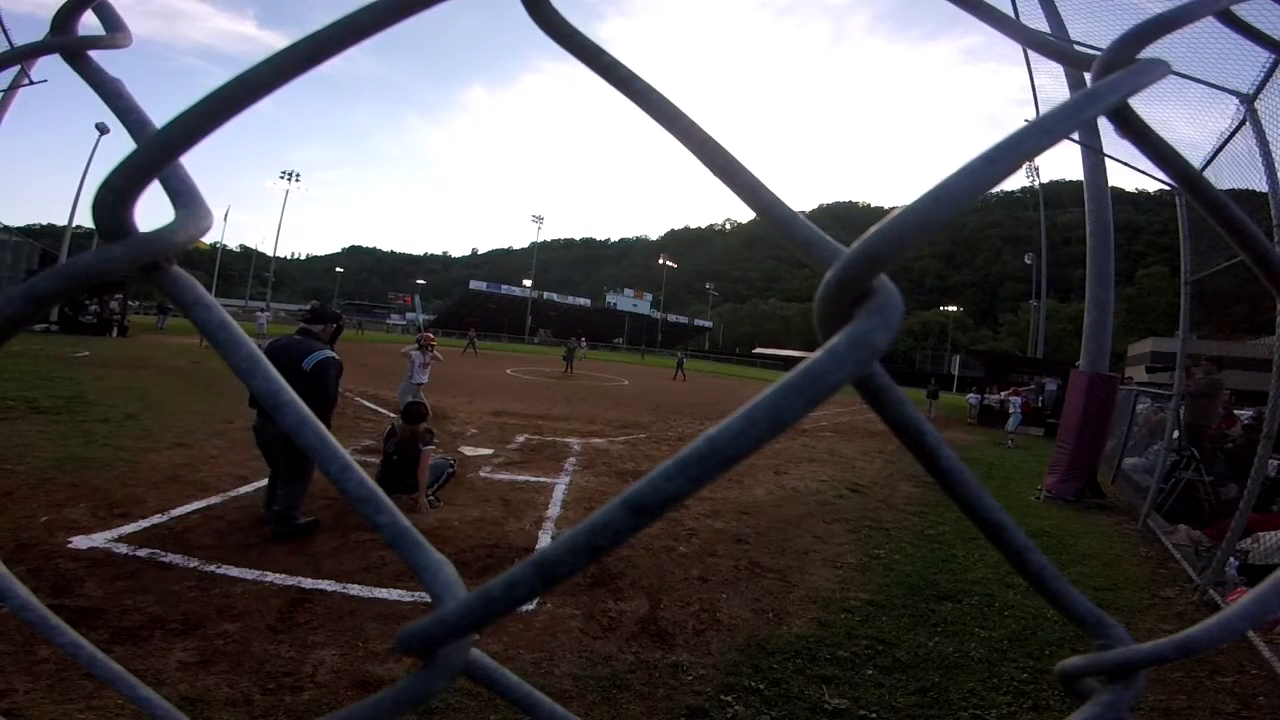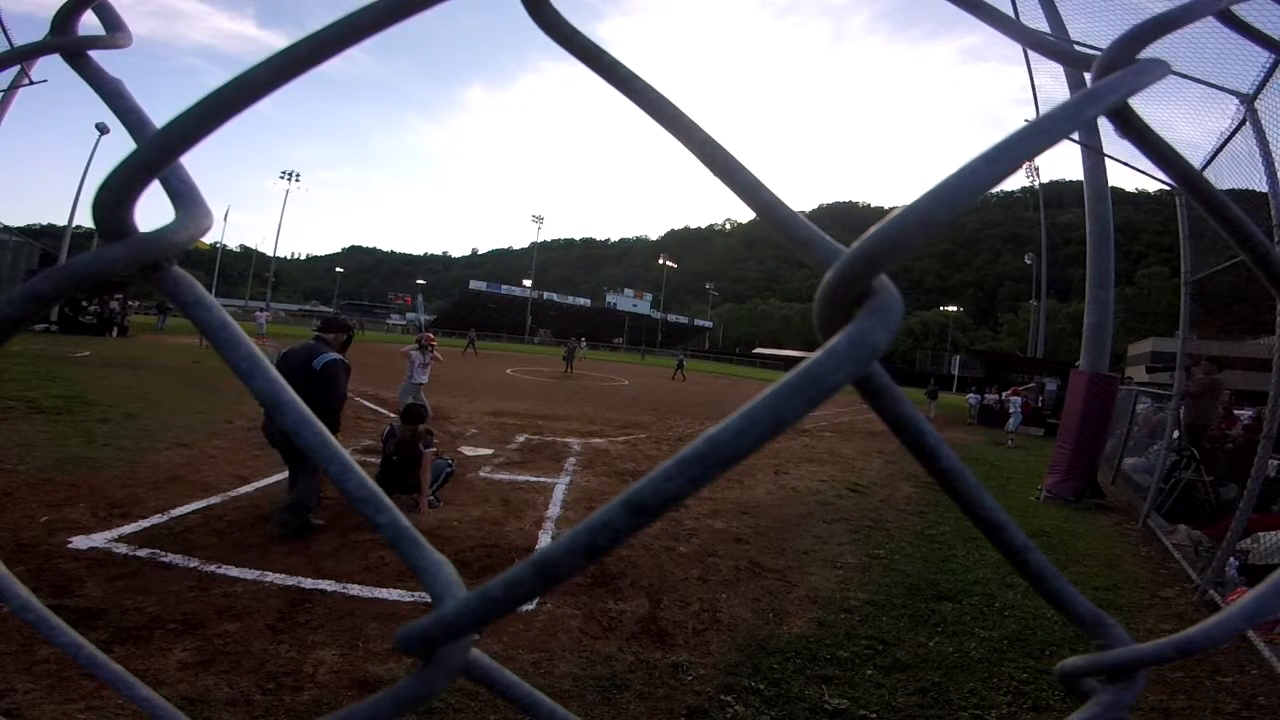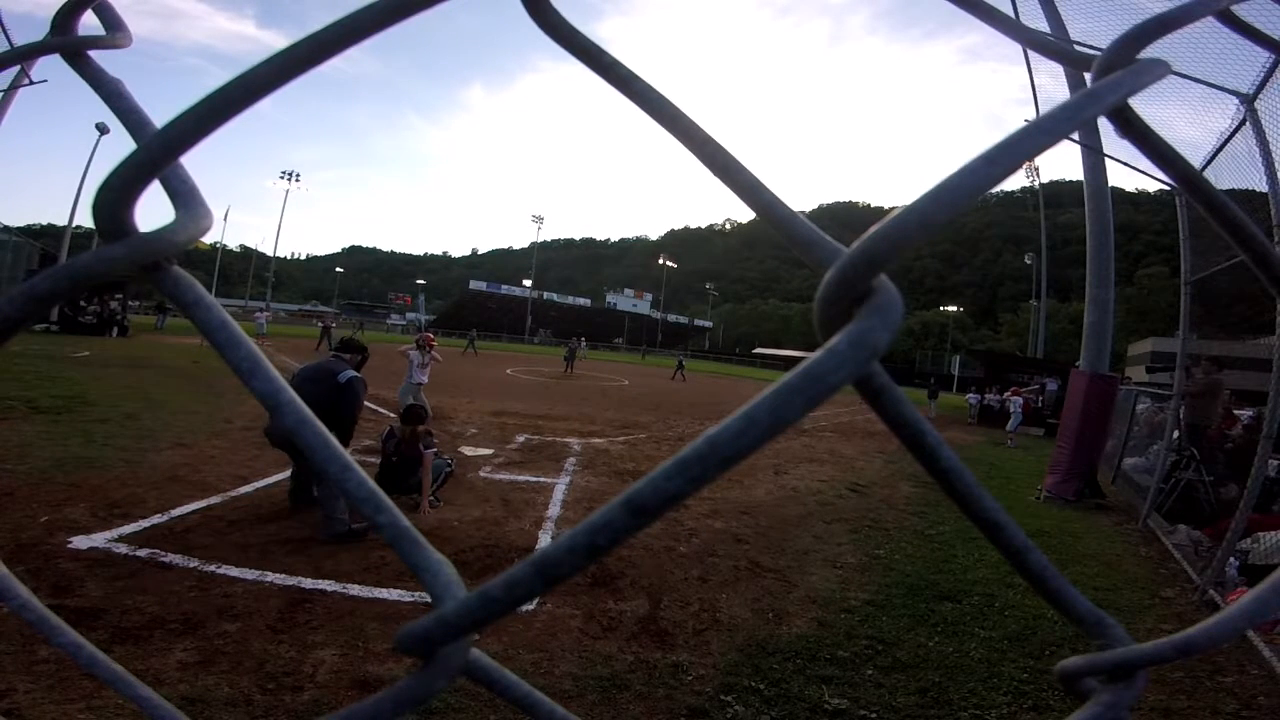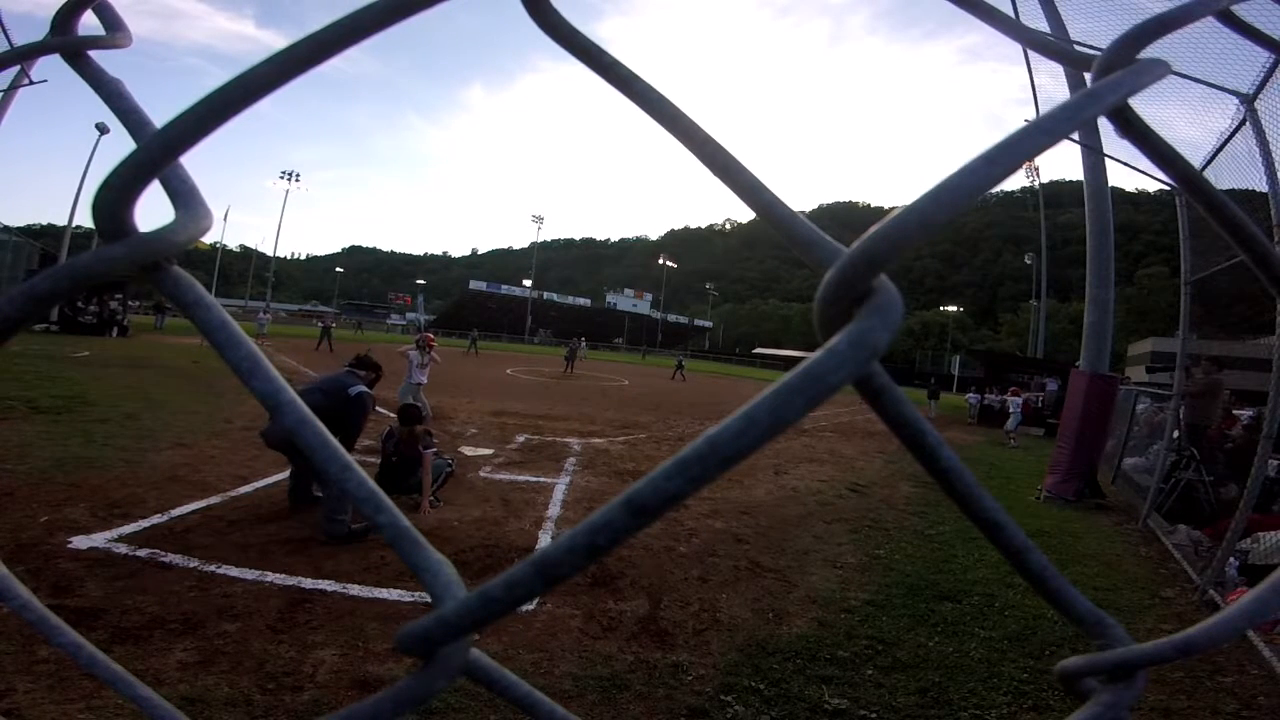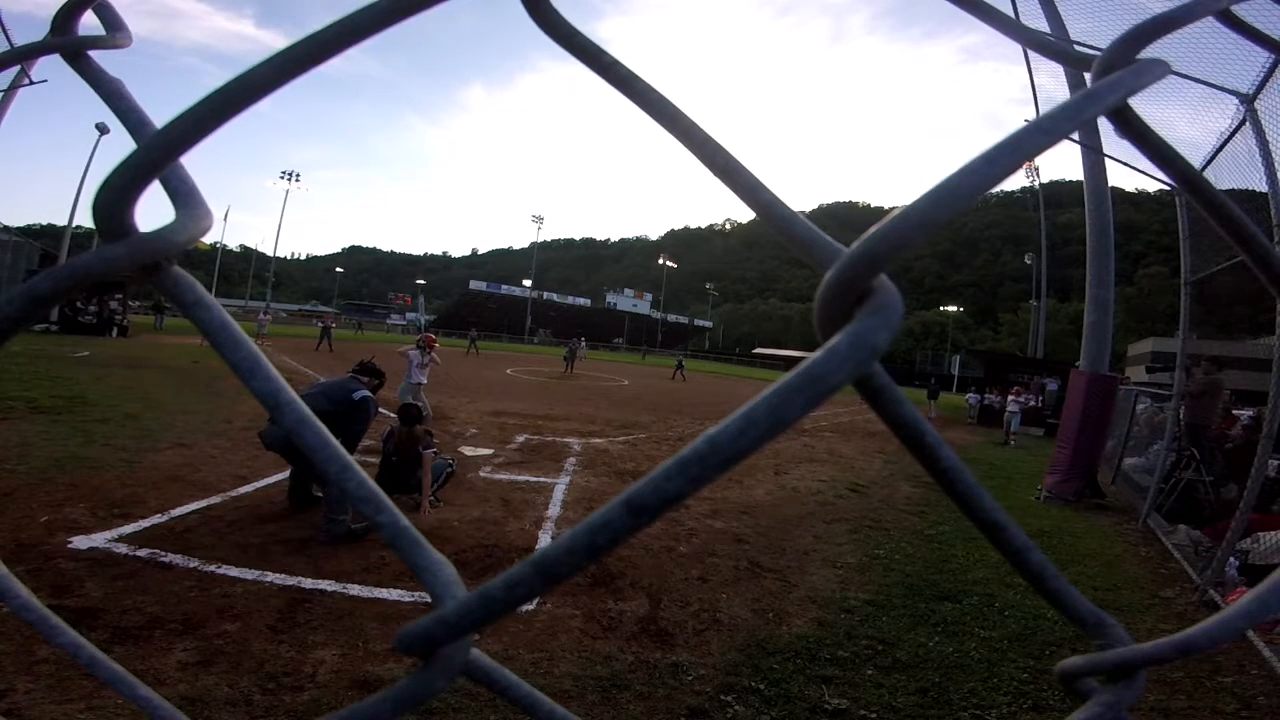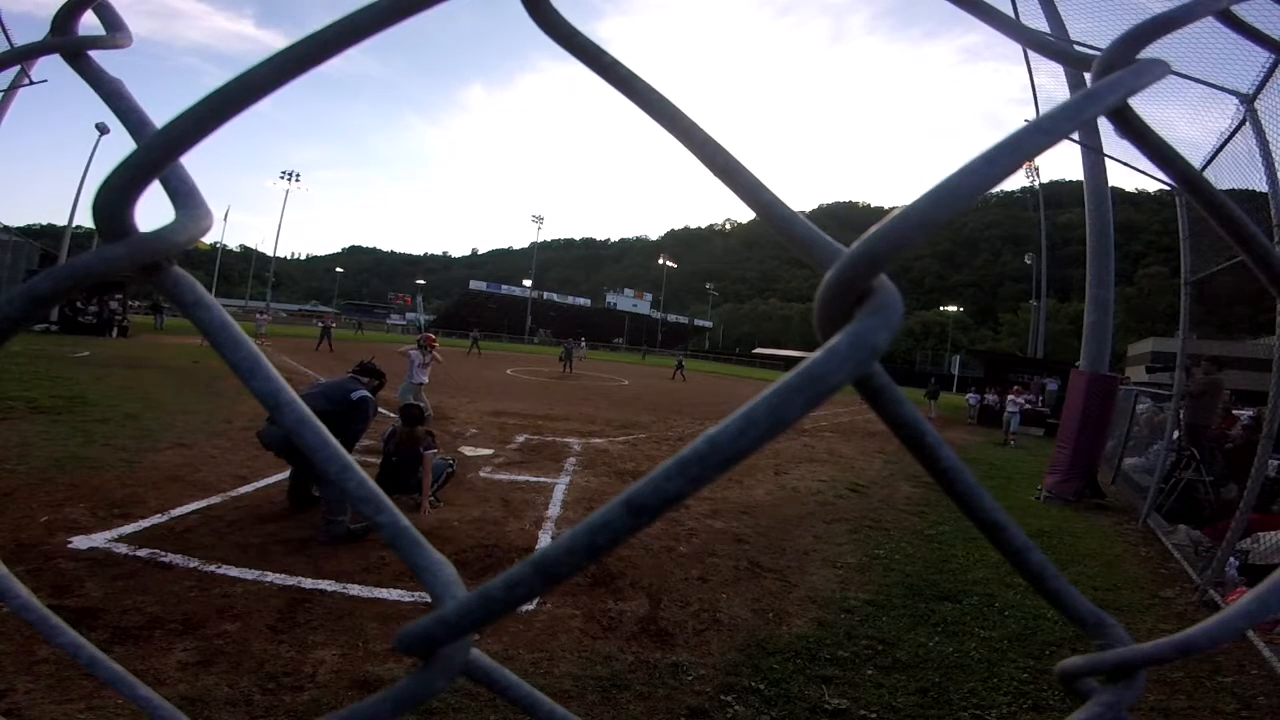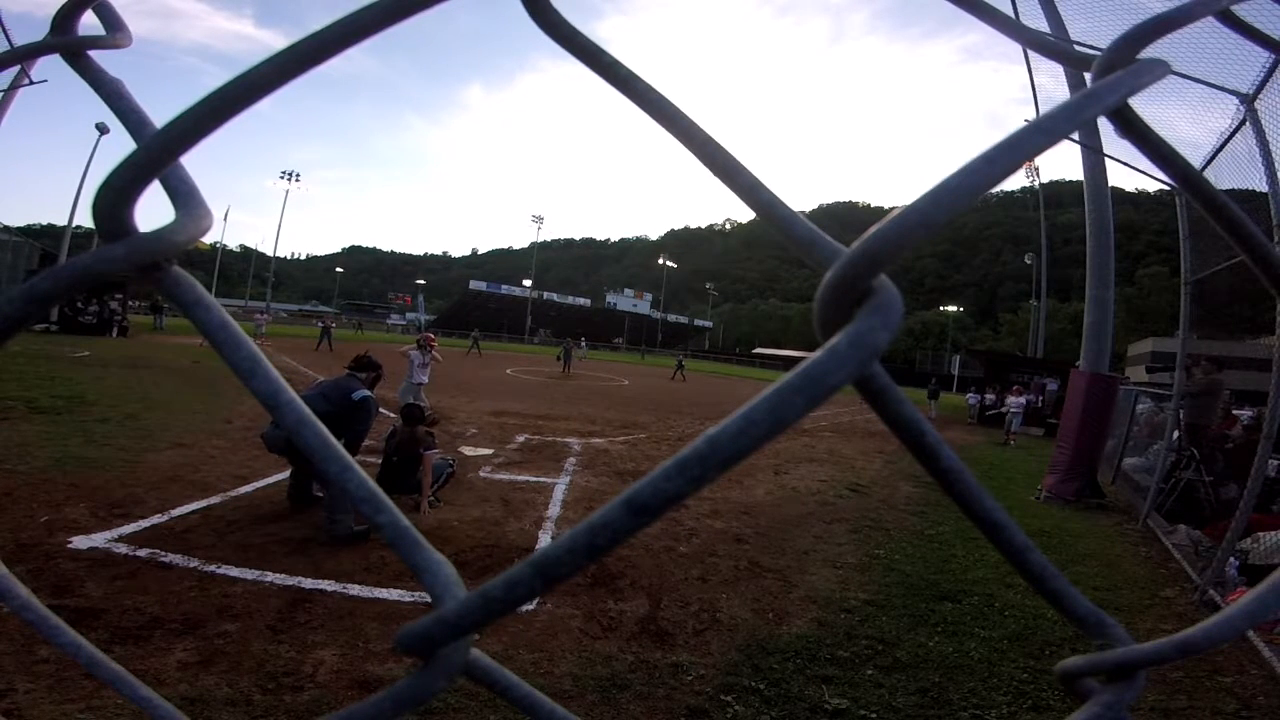
dt=0.4s
person 1, frame 1
left shoulder: (273, 345)
right shoulder: (324, 358)
right elbow: (325, 401)
left hip: (265, 423)
left knee: (278, 470)
right knee: (296, 476)
left ankle: (273, 509)
right ankle: (285, 522)
person 1, frame 2
left shoulder: (290, 352)
right shoulder: (333, 361)
right elbow: (333, 401)
right wrist: (332, 430)
left hip: (273, 421)
left knee: (299, 465)
right knee: (312, 469)
left ankle: (298, 501)
right ankle: (293, 518)
person 1, frame 3
left shoulder: (308, 368)
right shoulder: (352, 378)
right elbow: (349, 416)
right wrist: (342, 442)
left hip: (277, 425)
left knee: (306, 459)
left ankle: (301, 496)
right ankle: (338, 527)
person 1, frame 4
left shoulder: (325, 379)
right shoulder: (362, 394)
right elbow: (351, 432)
left hip: (275, 428)
left knee: (306, 459)
left ankle: (300, 497)
right ankle: (338, 528)
person 1, frame 5
left shoulder: (328, 384)
right shoulder: (365, 399)
right elbow: (351, 439)
left hip: (273, 430)
left knee: (306, 459)
left ankle: (300, 498)
right ankle: (338, 530)
person 1, frame 6
left shoulder: (328, 384)
right shoulder: (364, 400)
right elbow: (349, 439)
left hip: (271, 429)
left knee: (308, 458)
left ankle: (300, 497)
right ankle: (337, 530)
person 1, frame 7
left shoulder: (326, 383)
right shoulder: (365, 398)
right elbow: (354, 440)
left hip: (274, 432)
left knee: (308, 459)
left ankle: (300, 497)
right ankle: (340, 531)
